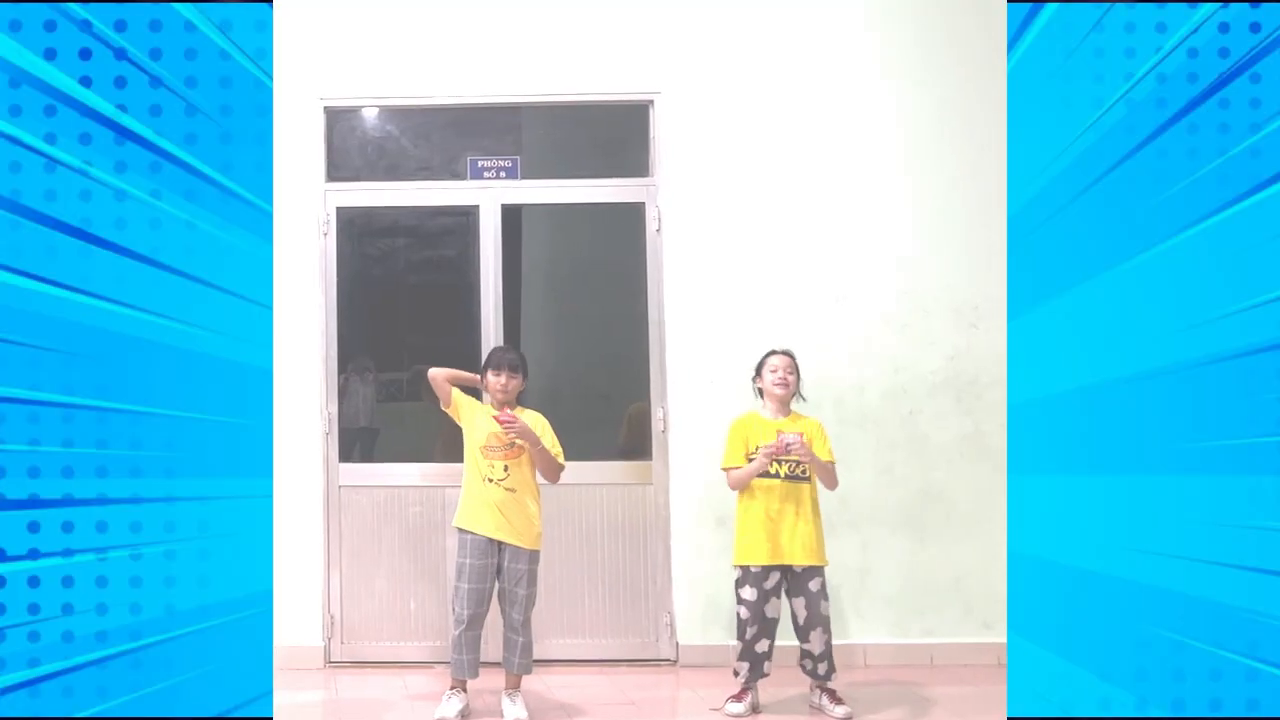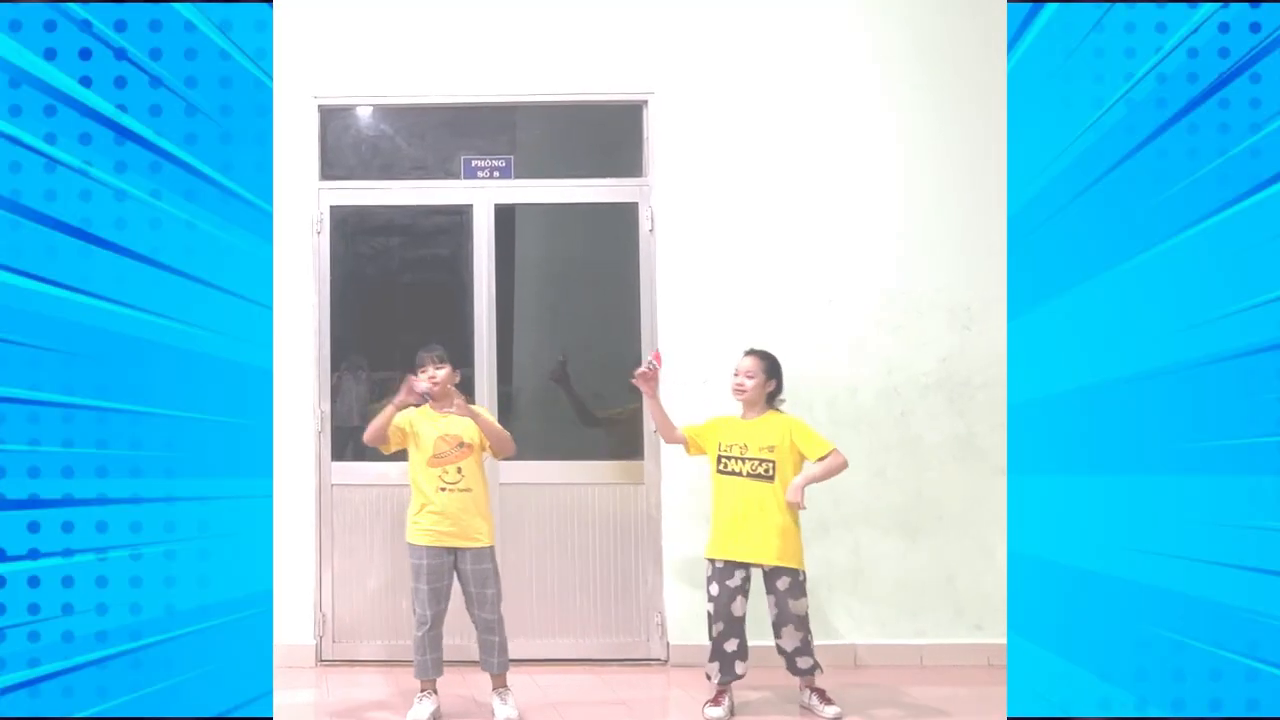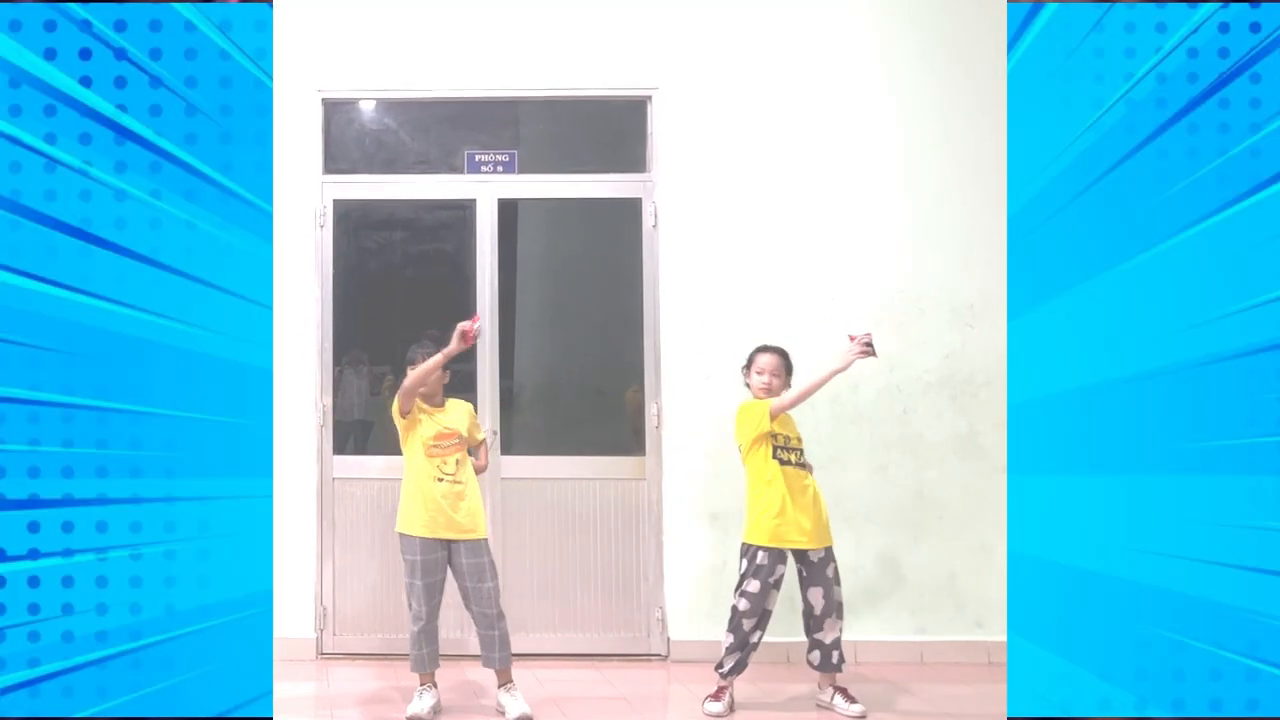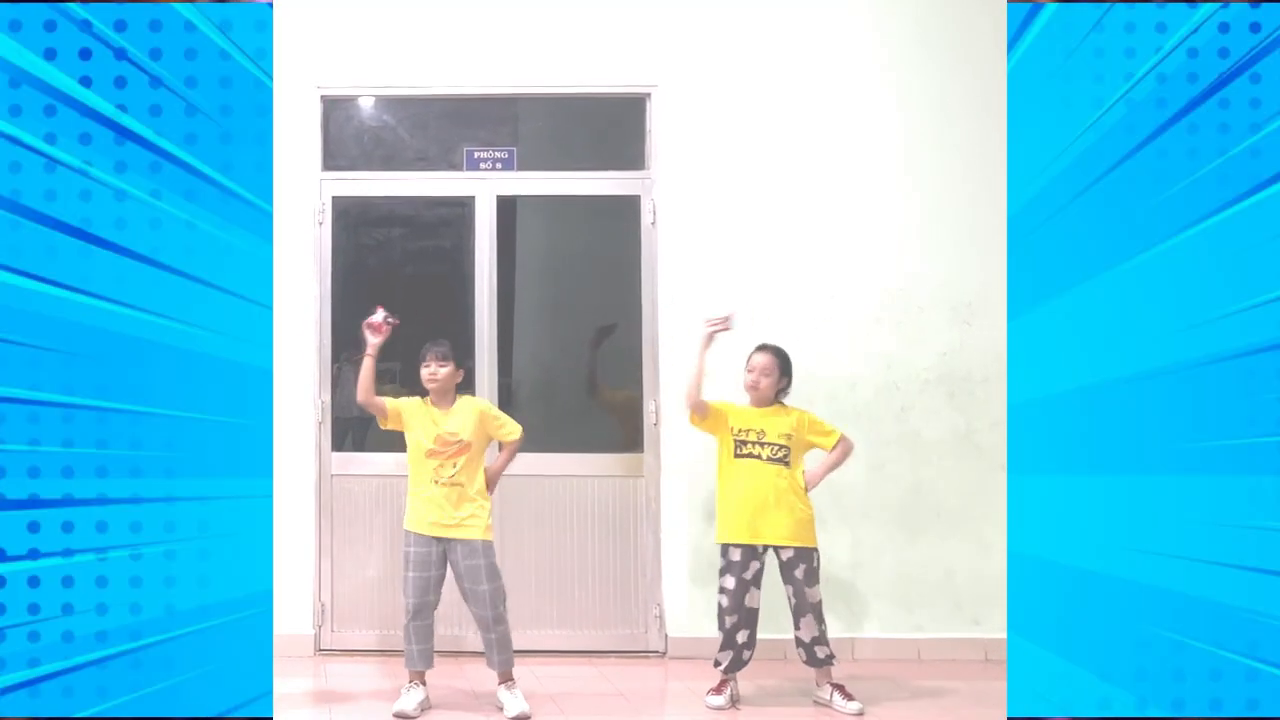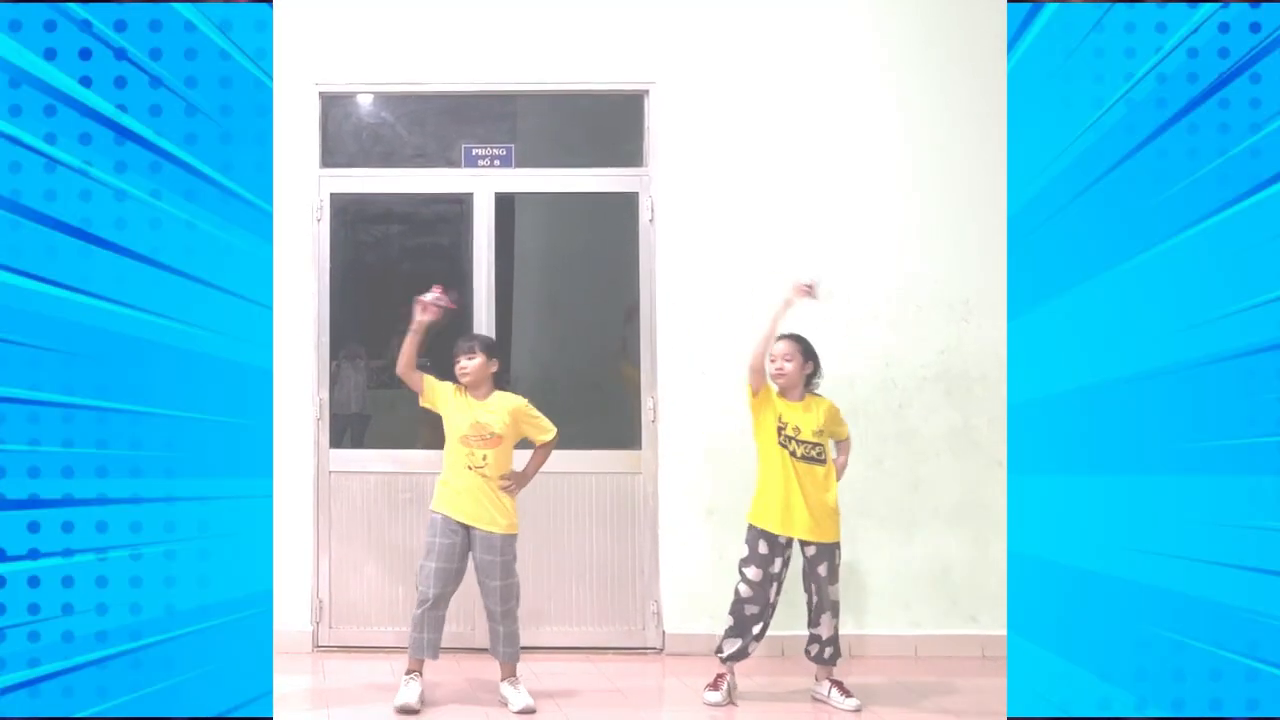
dt=1s
person 1, frame 1
left shoulder: (535, 421)
right shoulder: (470, 411)
left elbow: (554, 474)
right elbow: (435, 375)
left wrist: (530, 439)
right wrist: (478, 381)
left hip: (522, 532)
right hip: (477, 528)
left knee: (518, 615)
right knee: (467, 612)
person 1, frame 2
left shoulder: (473, 416)
right shoulder: (410, 418)
left elbow: (507, 450)
right elbow: (370, 439)
left wrist: (471, 413)
right wrist: (398, 402)
left hip: (475, 533)
right hip: (428, 534)
left knee: (488, 614)
right knee: (427, 617)
person 1, frame 3
left shoulder: (463, 410)
right shoulder: (407, 411)
right elbow: (408, 386)
left wrist: (481, 461)
right wrist: (451, 348)
left hip: (467, 527)
right hip: (420, 528)
left knee: (487, 607)
right knee: (423, 611)
left ankle: (505, 687)
right ankle: (427, 687)
person 1, frame 4
left shoulder: (478, 409)
right shoulder: (408, 410)
left elbow: (514, 435)
right elbow: (365, 399)
left wrist: (495, 471)
right wrist: (372, 349)
left hip: (470, 527)
right hip: (422, 527)
left knee: (489, 608)
right knee: (417, 607)
left ankle: (507, 684)
right ankle: (416, 686)
person 1, frame 5
left shoulder: (513, 405)
right shoulder: (448, 396)
left elbow: (549, 437)
right elbow: (405, 370)
left wrist: (524, 477)
right wrist: (419, 325)
left hip: (494, 518)
right hip: (448, 512)
left knee: (500, 602)
right knee: (430, 594)
left ankle: (509, 681)
right ankle: (413, 677)
person 2, frame 1
left shoulder: (810, 427)
right shoulder: (744, 424)
left elbow: (832, 482)
right elbow: (733, 481)
left wrist: (811, 457)
right wrist: (761, 460)
left hip: (802, 542)
right hip: (757, 541)
left knee: (813, 614)
right knee: (753, 615)
left ankle: (820, 687)
right ankle: (748, 687)
person 2, frame 2
left shoulder: (788, 426)
right shoulder: (719, 427)
left elbow: (838, 461)
right elbow: (670, 435)
left wrist: (802, 480)
right wrist: (651, 395)
left hip: (777, 543)
right hip: (728, 542)
left knee: (791, 616)
right knee: (723, 615)
left ankle: (809, 688)
right ankle: (723, 688)
person 2, frame 3
left shoulder: (785, 421)
right shoulder: (748, 413)
right elbow: (790, 400)
left wrist: (805, 471)
right wrist: (840, 364)
left hip: (812, 529)
right hip: (768, 531)
left knee: (826, 605)
right knee: (750, 607)
left ankle: (827, 686)
right ankle: (724, 685)
person 2, frame 4
left shoulder: (797, 419)
right shoulder: (726, 415)
left elbow: (844, 444)
right elbow: (693, 403)
left wrist: (815, 475)
right wrist: (703, 348)
left hip: (792, 528)
right hip: (741, 529)
left knee: (807, 605)
right knee: (734, 605)
left ankle: (825, 683)
right ankle: (728, 680)
person 2, frame 5
left shoulder: (825, 409)
right shoulder: (763, 401)
left elbow: (843, 440)
right elbow: (755, 360)
left wrist: (838, 468)
right wrist: (784, 307)
left hip: (819, 522)
right hip: (770, 520)
left knee: (824, 600)
right knee: (751, 595)
left ankle: (824, 679)
right ankle: (725, 674)
